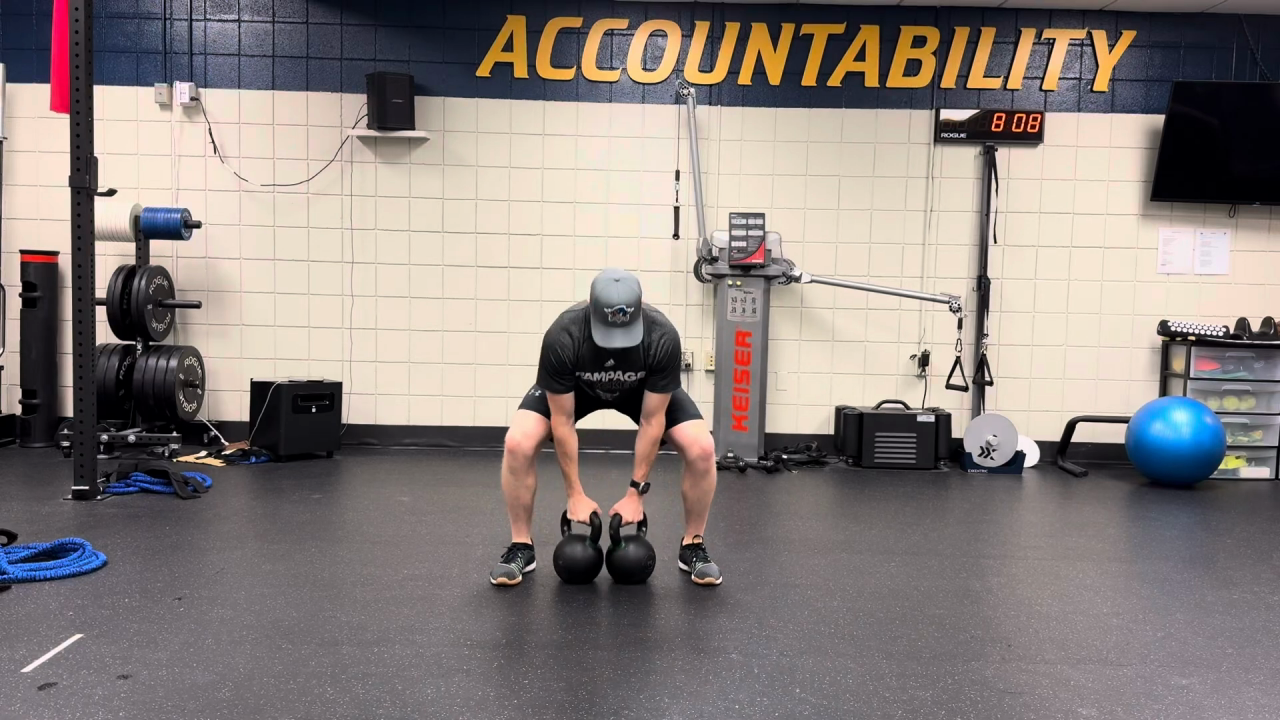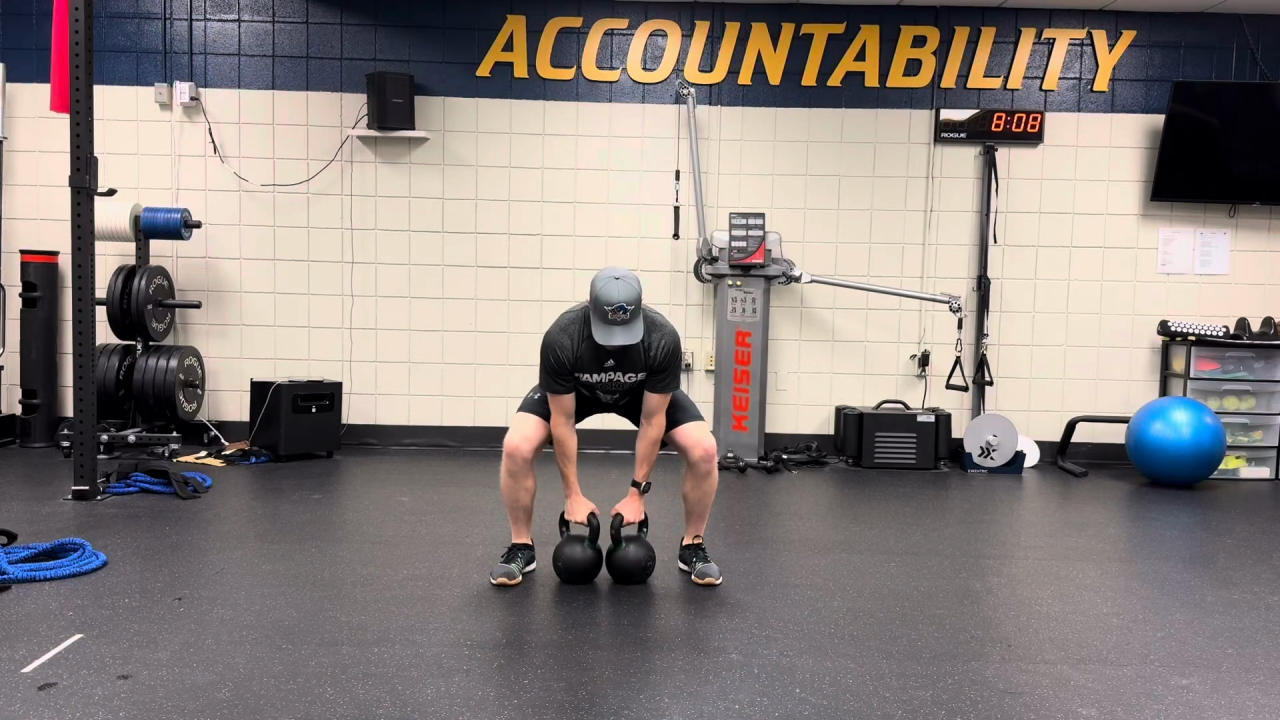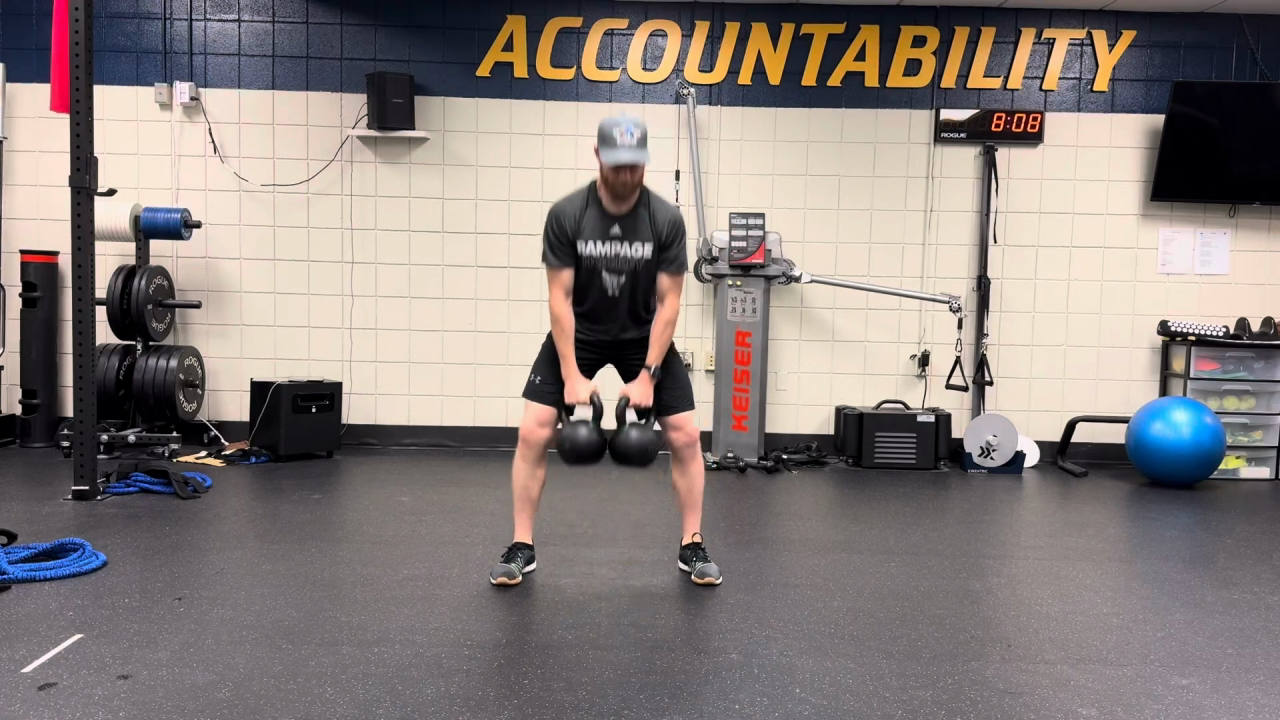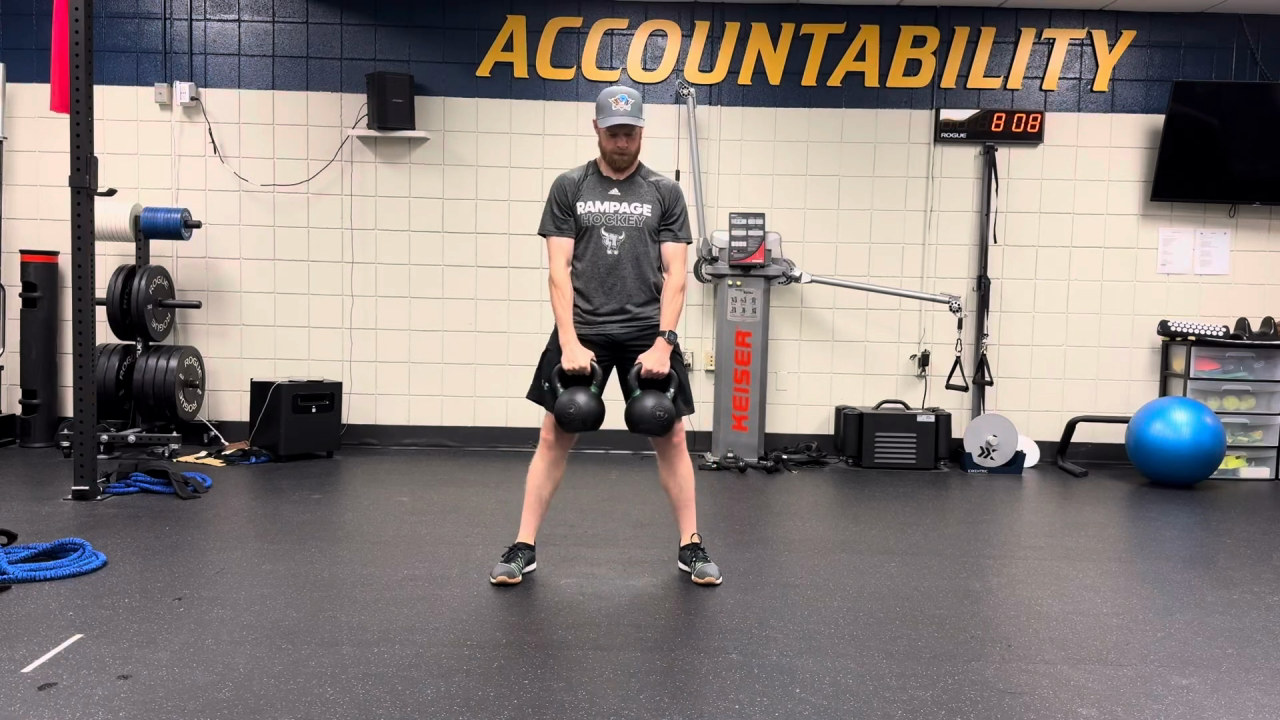
dt=0.5s
person 1, frame 1
left shoulder: (663, 337)
right shoulder: (562, 336)
left elbow: (652, 420)
right elbow: (563, 422)
left wrist: (635, 493)
right wrist: (576, 495)
left hip: (642, 391)
right hip: (576, 389)
left knee: (701, 448)
right knee: (518, 443)
left ankle: (693, 546)
right ankle: (520, 546)
person 1, frame 2
left shoulder: (663, 338)
right shoulder: (561, 337)
left elbow: (653, 420)
right elbow: (563, 421)
left wrist: (637, 493)
right wrist: (573, 496)
left hip: (642, 391)
right hip: (575, 390)
left knee: (703, 449)
right knee: (517, 447)
left ankle: (692, 547)
right ankle: (521, 547)
person 1, frame 3
left shoulder: (667, 219)
right shoulder: (566, 213)
left elbow: (668, 302)
right elbow: (560, 297)
left wrist: (647, 376)
right wrist: (571, 377)
left hip: (643, 335)
right hip: (579, 333)
left knee: (685, 437)
right knee: (534, 434)
left ankle: (691, 546)
right ankle: (522, 547)
person 1, frame 4
left shoulder: (665, 192)
right shoulder: (568, 187)
left elbow: (675, 273)
right elbow: (559, 269)
left wrist: (664, 341)
right wrist: (569, 341)
left hip: (647, 333)
right hip: (583, 332)
left knee: (671, 438)
right knee: (553, 439)
left ankle: (691, 546)
right ankle: (523, 547)
